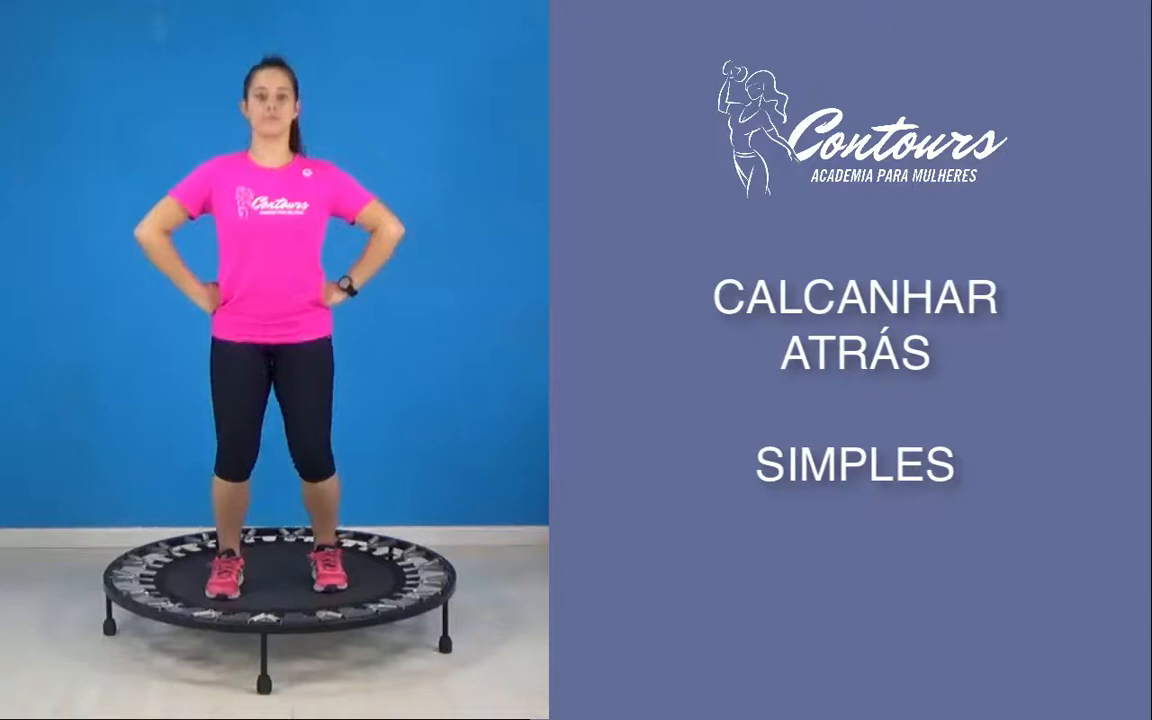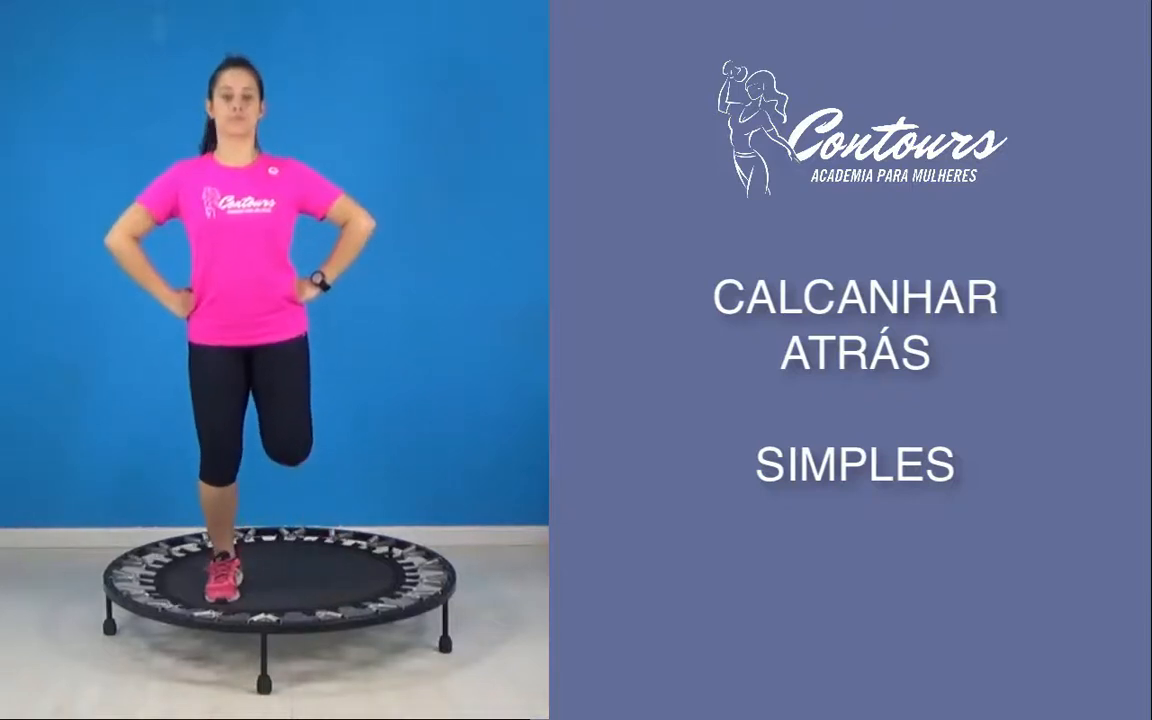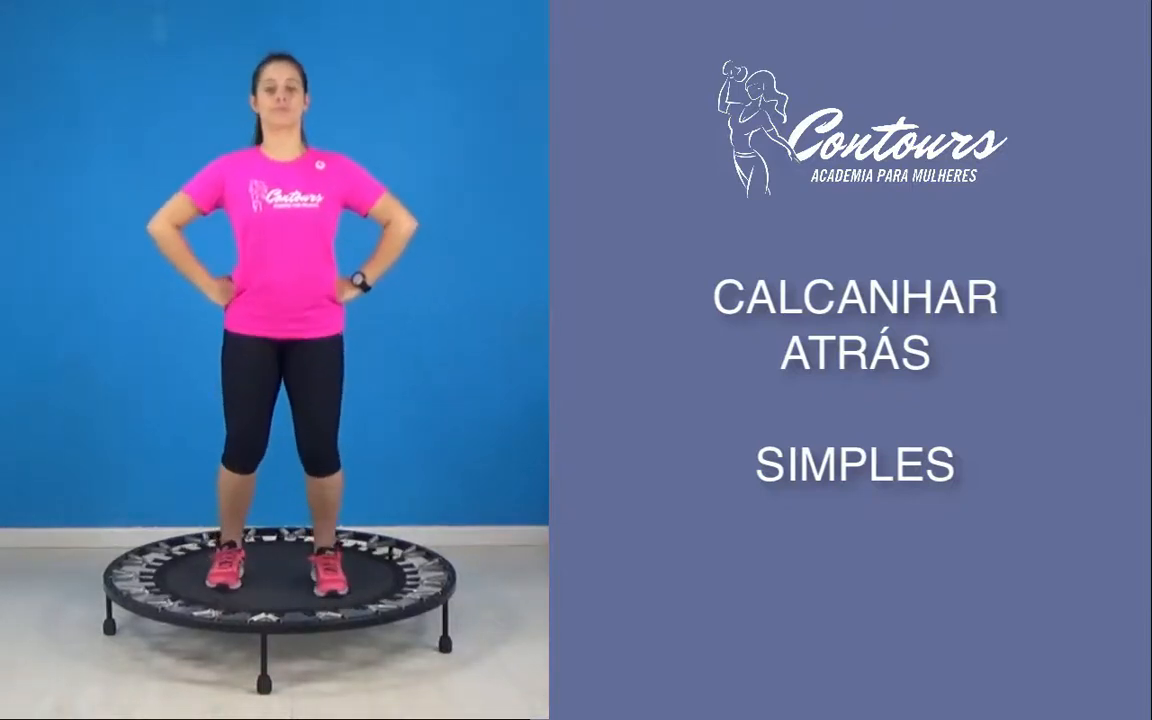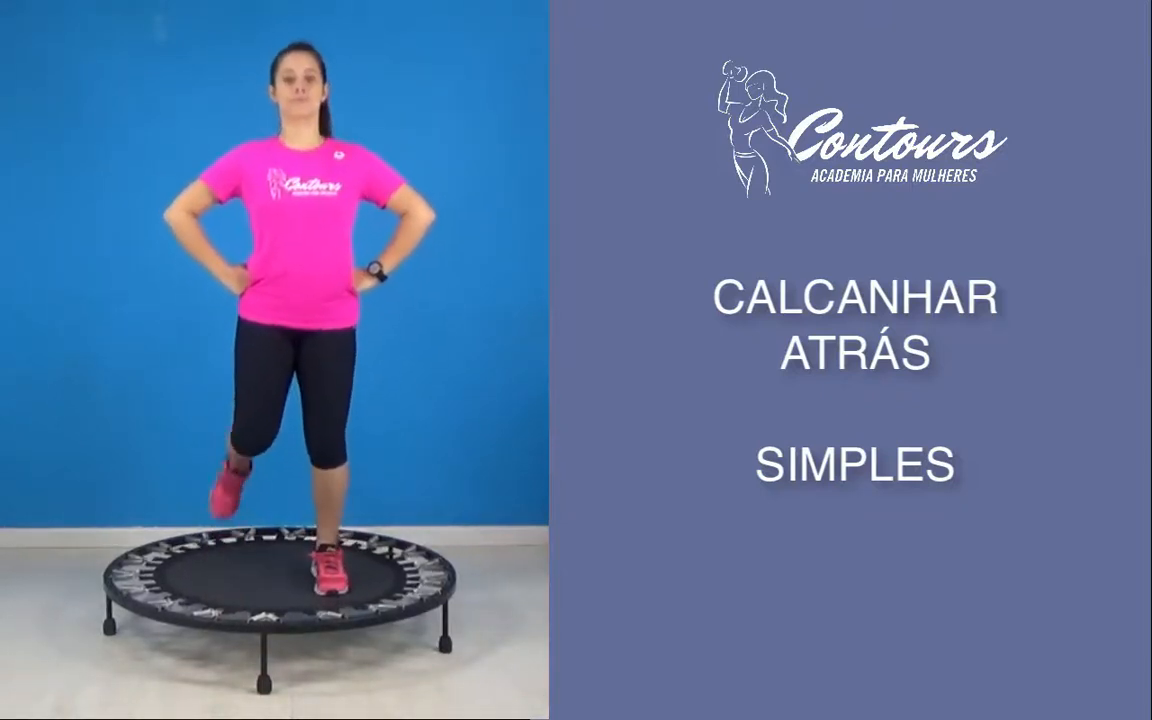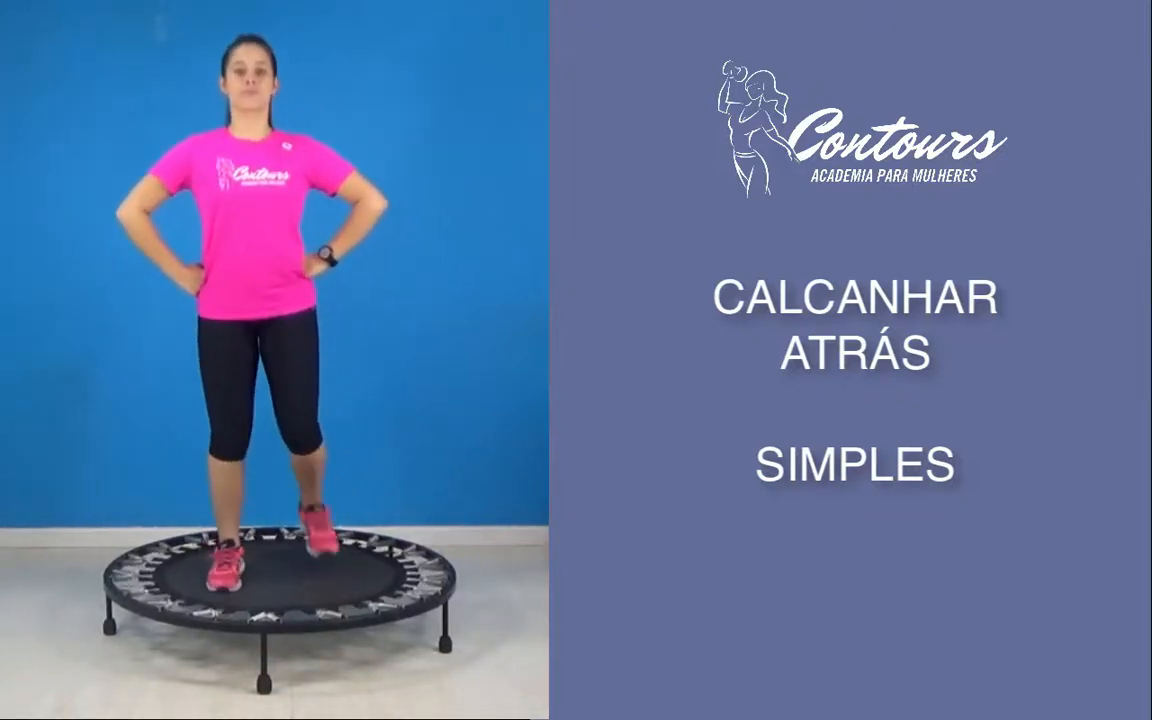
dt=0.5s
person 1, frame 1
left shoulder: (323, 178)
right shoulder: (217, 174)
left elbow: (390, 230)
right elbow: (150, 231)
left wrist: (346, 286)
right wrist: (198, 292)
left hip: (306, 339)
right hip: (236, 340)
left knee: (313, 456)
right knee: (235, 457)
left ankle: (326, 550)
right ankle: (228, 556)
person 1, frame 2
left shoulder: (290, 175)
right shoulder: (184, 177)
left elbow: (361, 222)
right elbow: (120, 238)
left wrist: (319, 281)
right wrist: (170, 297)
left hip: (282, 335)
right hip: (212, 341)
left knee: (289, 448)
right knee: (219, 459)
left ankle: (284, 428)
right ankle: (223, 559)
person 1, frame 3
left shoulder: (337, 171)
right shoulder: (229, 169)
left elbow: (402, 224)
right elbow: (162, 226)
left wrist: (359, 282)
right wrist: (211, 286)
left hip: (318, 333)
right hip: (249, 333)
left knee: (320, 450)
right knee: (243, 447)
left ankle: (327, 550)
right ankle: (229, 549)
person 1, frame 4
left shoulder: (354, 161)
right shoulder: (247, 160)
left elbow: (420, 214)
right elbow: (178, 213)
left wrist: (375, 273)
right wrist: (226, 273)
left hip: (332, 324)
right hip: (263, 320)
left knee: (327, 444)
right knee: (253, 434)
left ankle: (328, 551)
right ankle: (236, 468)
person 1, frame 5
left shoulder: (303, 152)
right shoulder: (196, 151)
left elbow: (372, 201)
right elbow: (131, 211)
left wrist: (326, 258)
right wrist: (180, 272)
left hip: (291, 311)
right hip: (221, 315)
left knee: (300, 428)
right knee: (228, 434)
left ankle: (313, 508)
right ankle: (228, 547)
